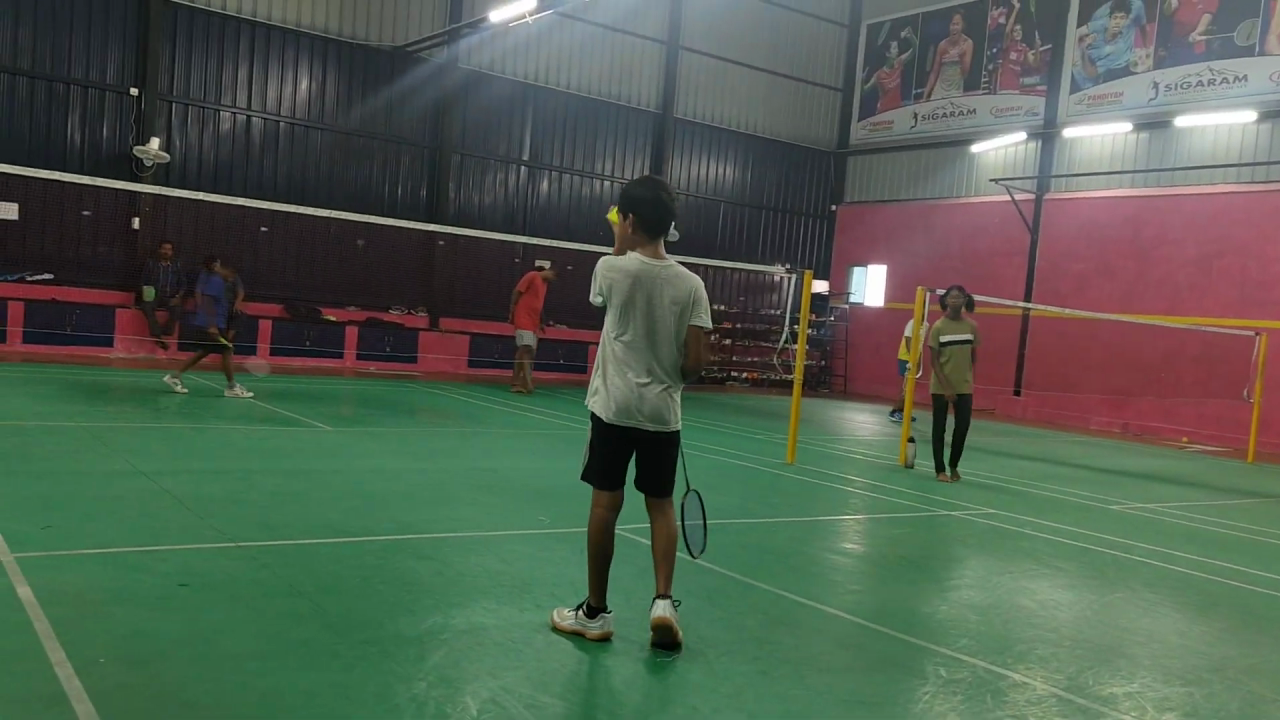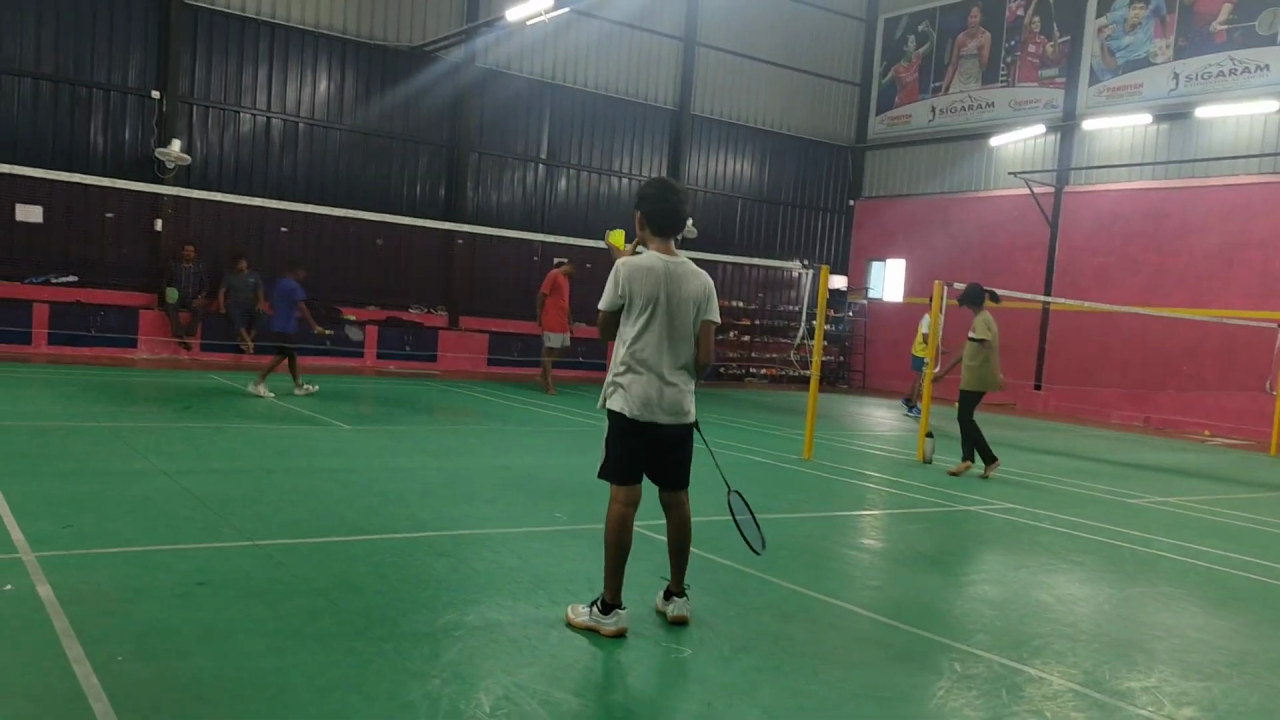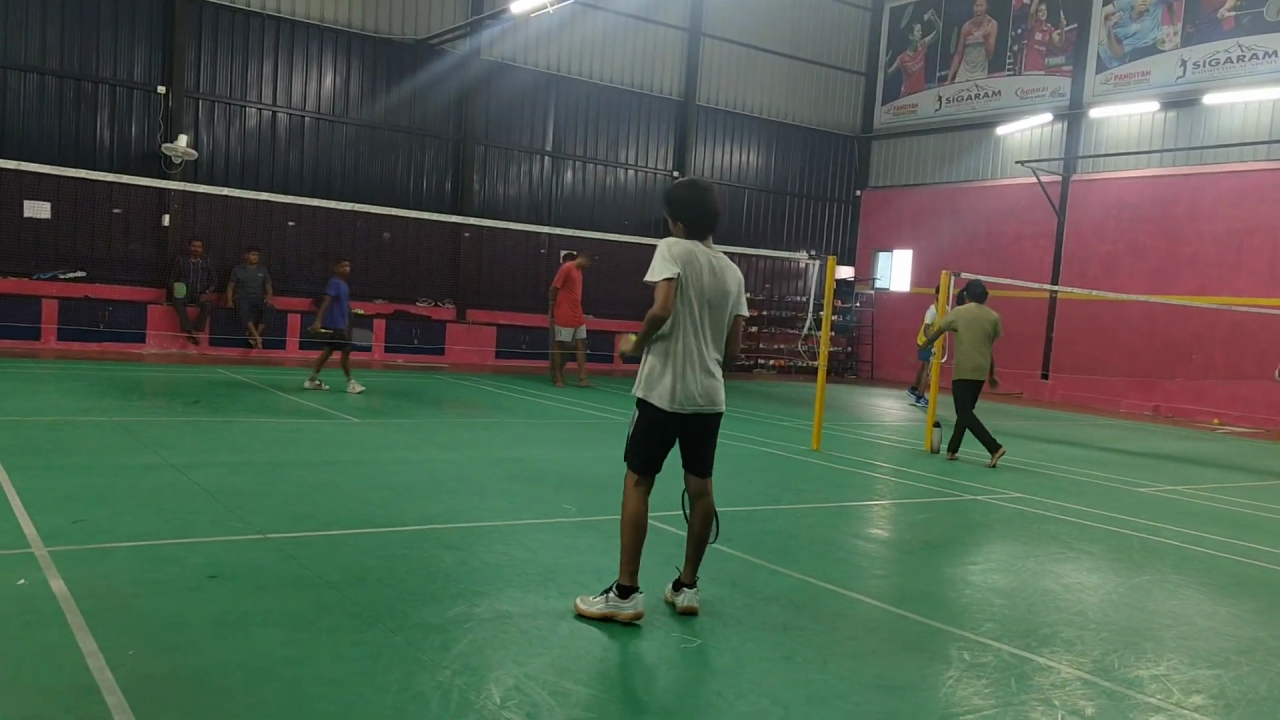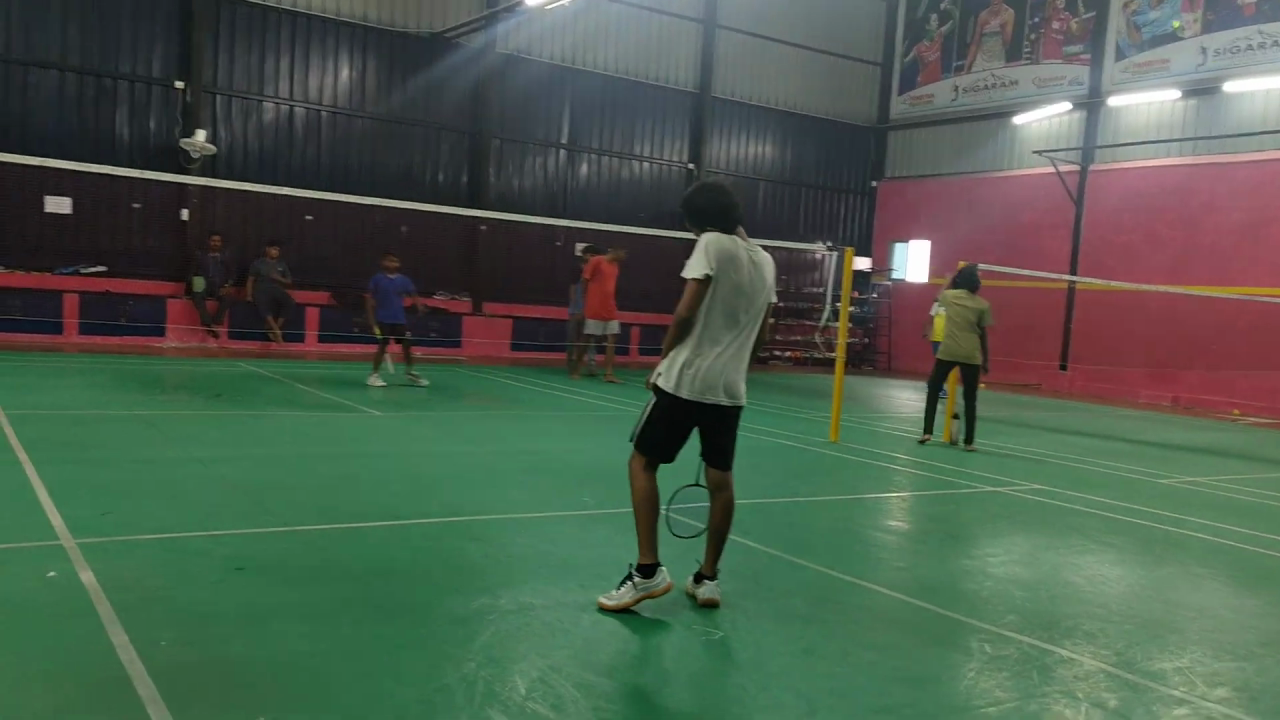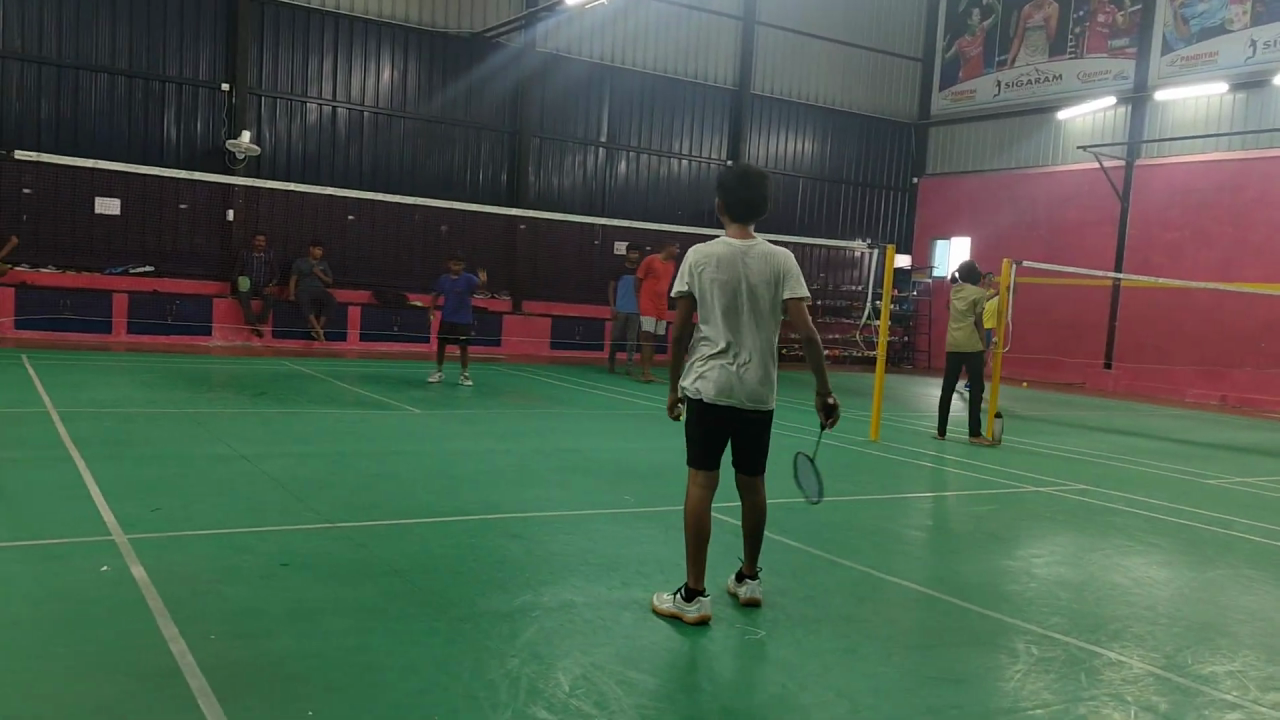
dt=0.4s
person 1, frame 1
left shoulder: (611, 269)
right shoulder: (691, 284)
right elbow: (695, 362)
left wrist: (621, 246)
left hip: (613, 407)
right hip: (663, 413)
left knee: (605, 504)
right knee: (662, 507)
left ankle: (595, 612)
right ankle: (663, 601)
person 1, frame 2
left shoulder: (628, 269)
right shoulder: (701, 280)
left elbow: (604, 329)
right elbow: (706, 357)
left hip: (631, 402)
right hip: (679, 408)
left knee: (623, 500)
right knee: (676, 501)
left ankle: (610, 608)
right ankle: (677, 596)
person 1, frame 3
left shoulder: (673, 250)
right shoulder: (734, 272)
left elbow: (661, 309)
right elbow: (733, 348)
left wrist: (637, 341)
left hip: (663, 392)
right hip: (710, 398)
left knee: (637, 484)
right knee: (700, 490)
left ankle: (626, 592)
right ankle: (687, 587)
person 1, frame 4
left shoulder: (712, 245)
right shoulder: (766, 263)
left elbow: (685, 313)
left wrist: (662, 360)
left hip: (684, 380)
right hip: (730, 389)
left knee: (642, 464)
right knee: (721, 482)
left ankle: (648, 570)
right ankle: (707, 579)
person 1, frame 5
left shoulder: (700, 256)
right shoulder: (782, 260)
left elbow: (680, 330)
right elbow: (805, 330)
left wrist: (674, 386)
right wrist: (824, 390)
left hip: (706, 386)
right hip: (758, 392)
left knee: (701, 484)
right knee: (752, 485)
left ankle: (694, 595)
right ankle: (749, 579)
person 2, frame 1
left shoulder: (972, 326)
right shoulder: (938, 327)
left elbow: (973, 357)
right elbow: (933, 360)
left wrist: (969, 379)
right wrist: (946, 388)
left hip: (964, 386)
right hip: (941, 386)
left knee: (963, 424)
right knee: (939, 427)
left ankle: (953, 465)
right ankle: (940, 470)
person 2, frame 2
left shoulder: (980, 320)
right shoulder: (983, 318)
left elbow: (990, 348)
right elbow: (969, 351)
left wrist: (997, 374)
right wrist: (945, 371)
left hip: (976, 378)
right hip: (976, 378)
left knee: (965, 418)
right knee: (965, 418)
left ankle: (989, 459)
right ankle: (968, 460)
person 2, frame 3
left shoulder: (959, 312)
right shoulder: (994, 317)
left elbow: (936, 333)
right elbow: (990, 347)
left wrist: (920, 349)
right wrist: (992, 374)
left hip: (963, 369)
right hip: (982, 370)
left knee: (964, 412)
right knee: (966, 410)
left ankle: (994, 447)
right ankle: (952, 448)
person 2, frame 4
left shoulder: (948, 296)
right shoulder: (983, 305)
left elbow: (938, 297)
right elbow: (983, 335)
right wrist: (985, 360)
left hip: (948, 353)
right hip: (972, 356)
left knee: (933, 391)
right knee: (970, 399)
left ankle: (928, 431)
right ankle: (969, 441)
person 2, frame 5
left shoulder: (954, 290)
right shoulder: (980, 293)
right elbow: (979, 323)
right wrist: (985, 349)
left hip: (953, 345)
right hip: (972, 346)
left knee: (948, 389)
right knee: (977, 389)
left ankle: (941, 431)
right ankle: (975, 434)
